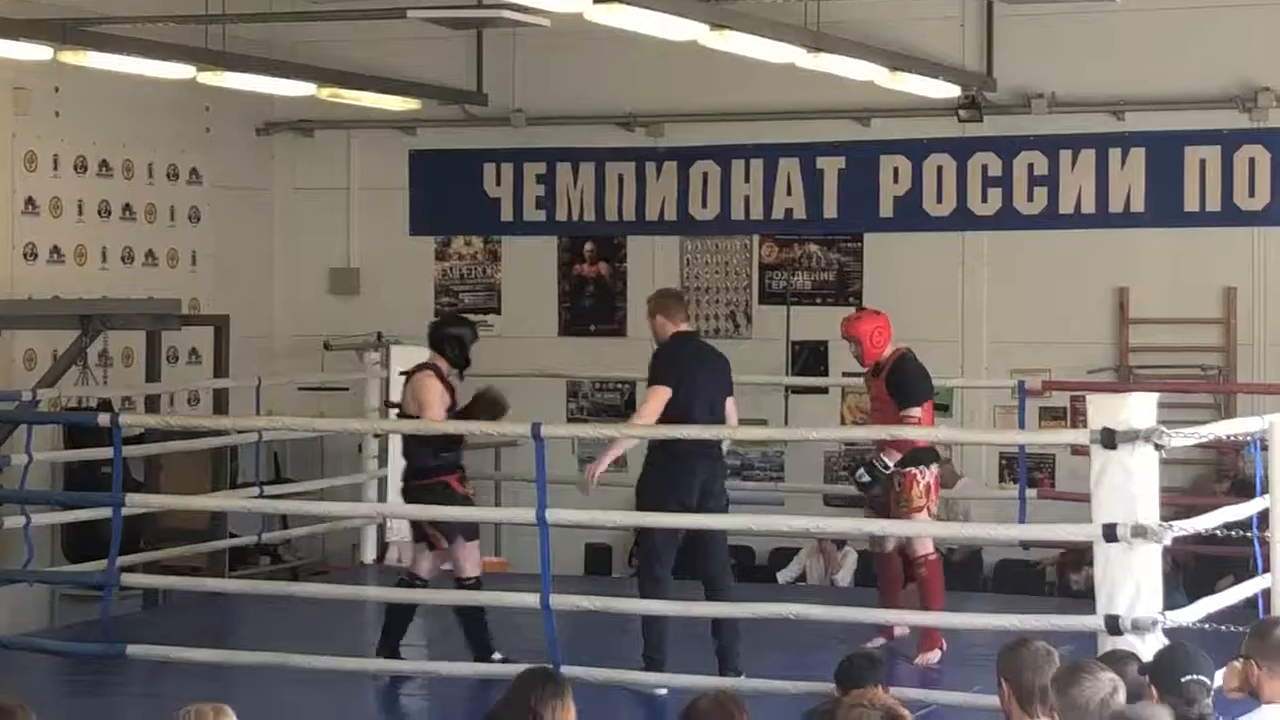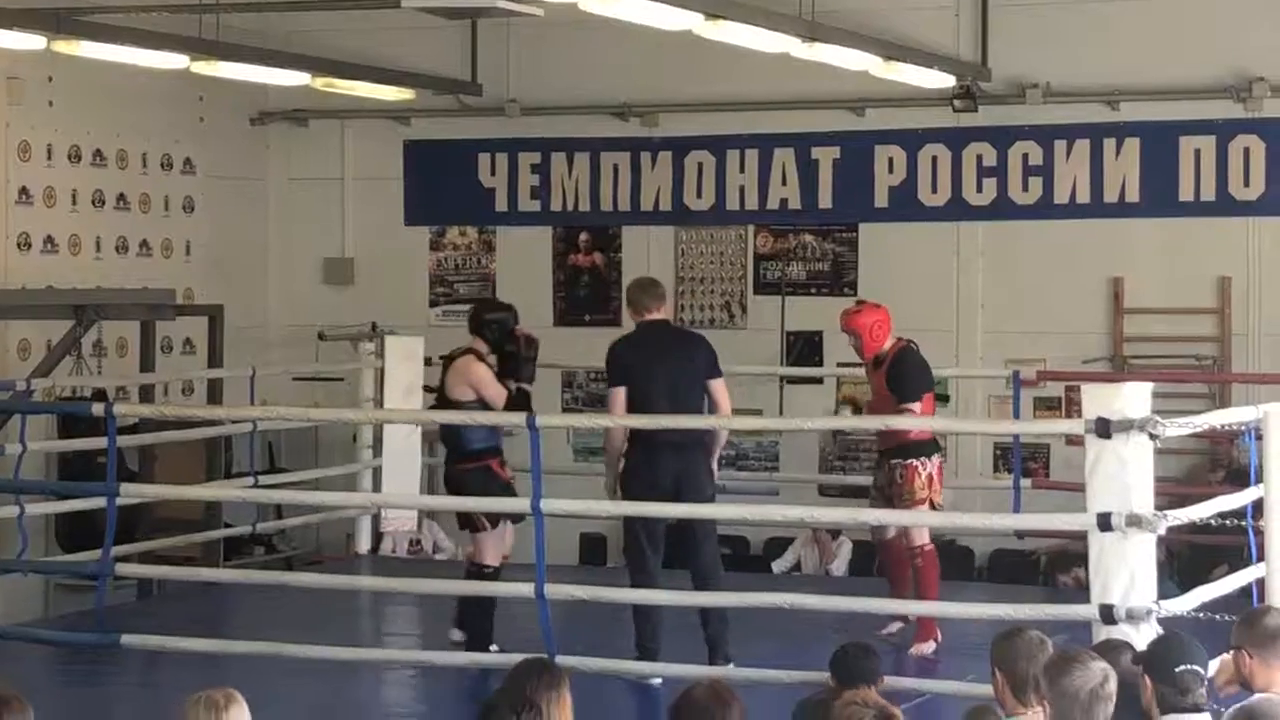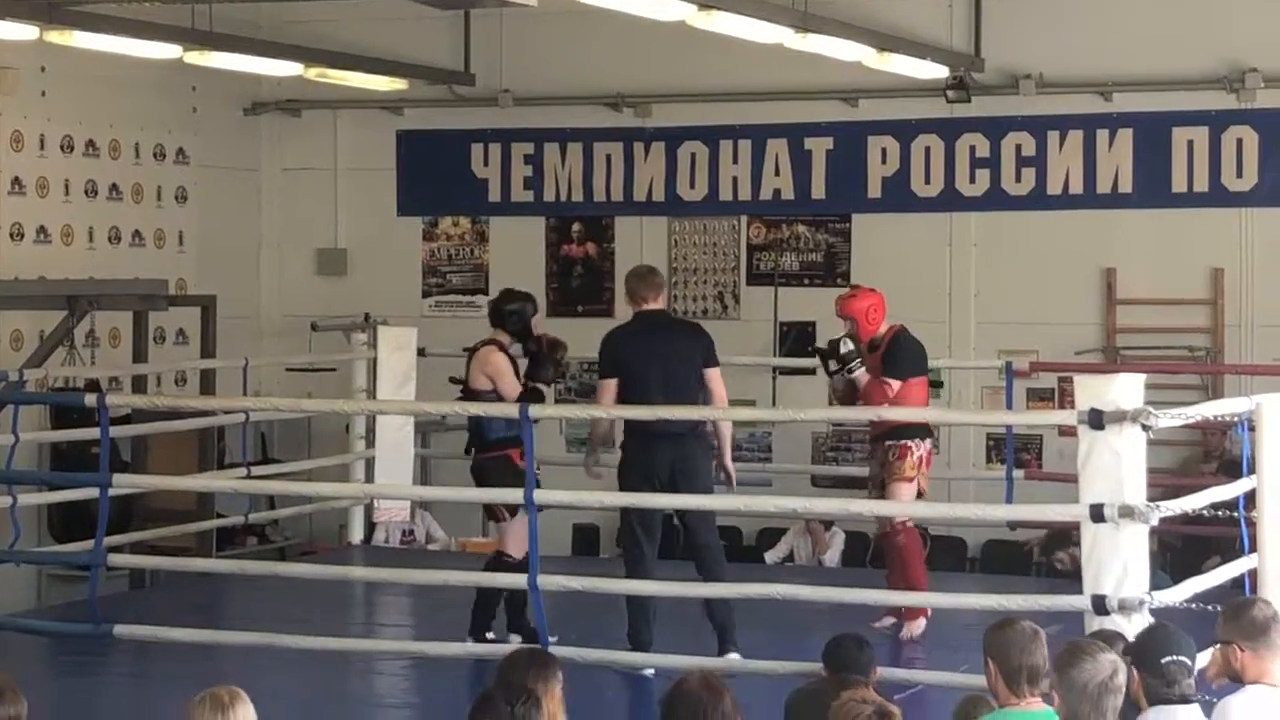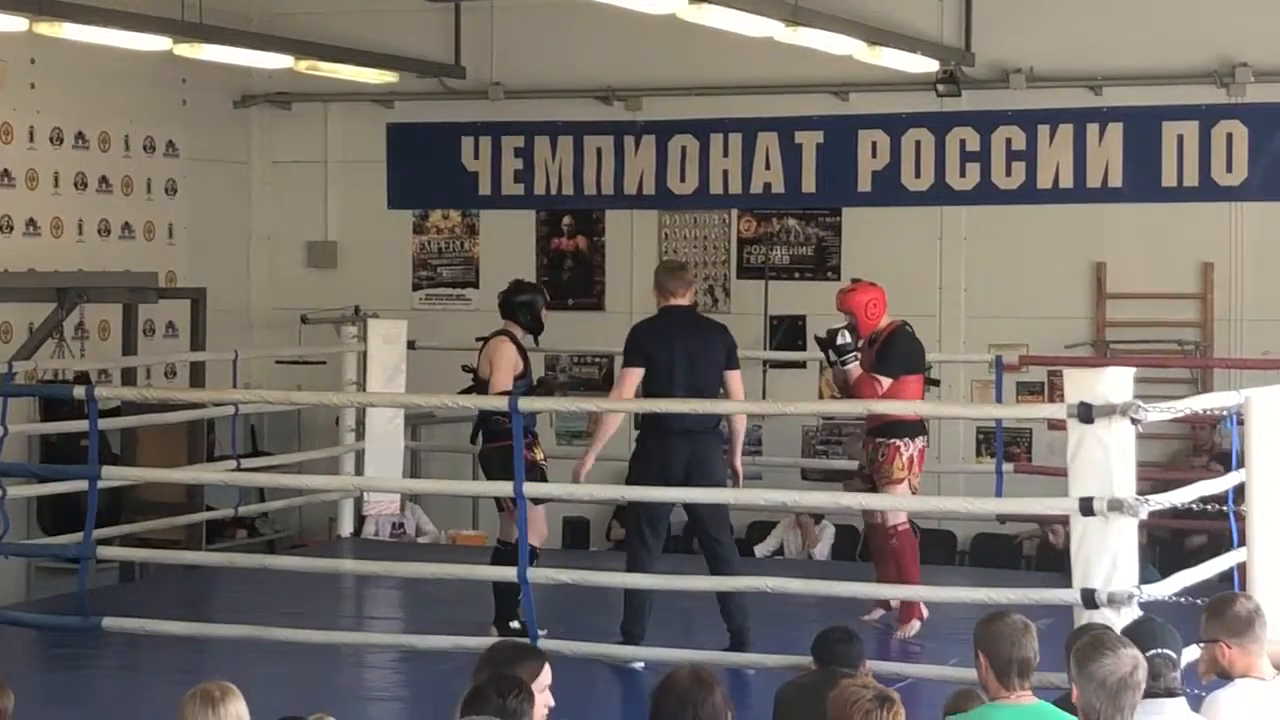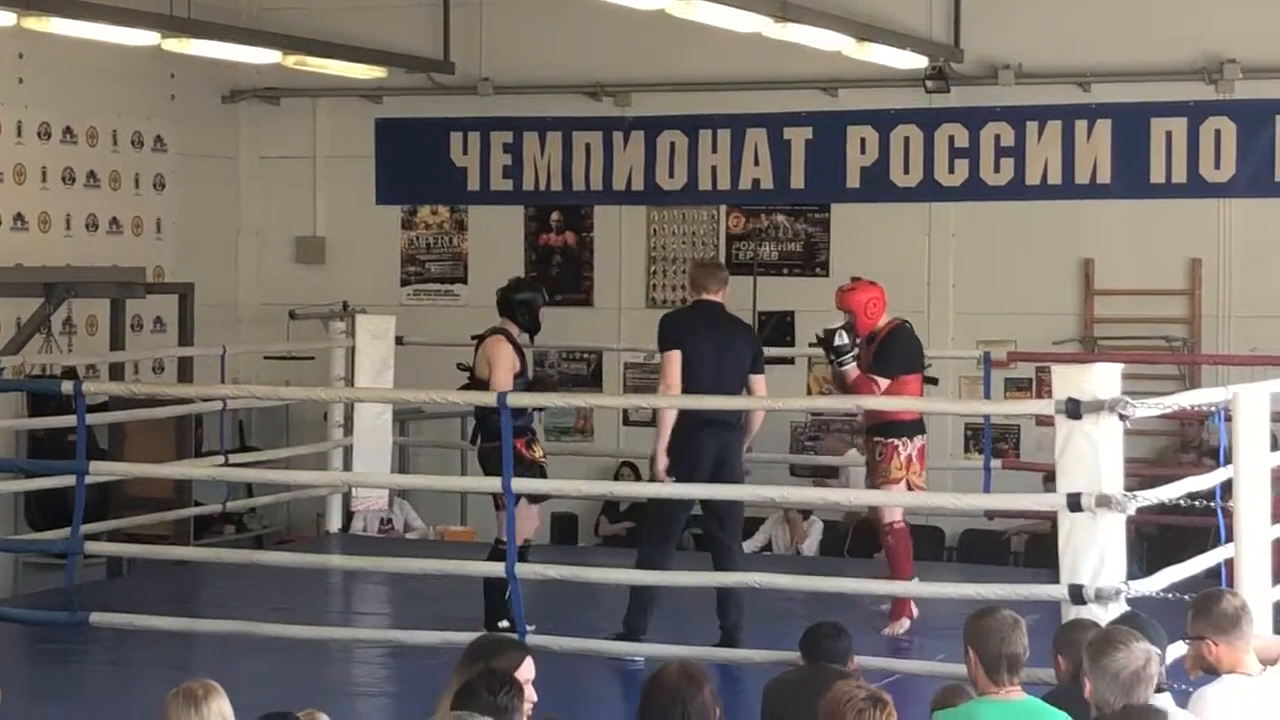
dt=0.3s
person 1, frame 1
left shoulder: (669, 355)
right shoulder: (718, 359)
left elbow: (649, 414)
right elbow: (731, 424)
left wrist: (606, 456)
left hip: (669, 472)
right hip: (710, 473)
left knee: (655, 573)
right knee: (718, 572)
left ankle: (655, 669)
right ankle: (730, 666)
person 1, frame 2
left shoulder: (623, 350)
right shoulder: (697, 344)
left elbow: (617, 421)
right elbow: (723, 409)
left wrist: (613, 470)
right wrist: (712, 456)
left hip: (647, 462)
right hip: (693, 461)
left knee: (645, 563)
right knee: (705, 559)
left ankle: (649, 658)
right ankle: (720, 654)
person 1, frame 3
left shoulder: (617, 340)
right shoulder: (694, 334)
left elbow: (605, 409)
right elbow: (719, 399)
left wrist: (593, 455)
right wrist: (725, 454)
left hip: (643, 453)
right hip: (690, 451)
left knee: (640, 555)
right knee: (706, 546)
left ankle: (641, 649)
right ankle: (727, 641)
person 1, frame 4
left shoulder: (645, 332)
right shoulder: (718, 333)
left elbow: (622, 398)
right elbow: (737, 400)
left wrist: (590, 454)
right wrist: (735, 453)
left hip: (659, 448)
right hip: (706, 448)
left knee: (643, 549)
right knee: (720, 545)
left ankle: (633, 642)
right ankle: (741, 639)
person 1, frame 5
left shoulder: (676, 323)
right shoulder: (745, 332)
left elbow: (671, 387)
right elbow: (759, 403)
left wrist: (660, 447)
left hip: (690, 439)
right hip: (728, 442)
left knee: (660, 538)
right knee: (727, 542)
left ankle: (634, 633)
right ankle: (732, 637)
person 2, frame 1
left shoulder: (905, 369)
right shoulder: (876, 370)
left elbow: (911, 428)
left wrist: (877, 465)
right wrist: (874, 466)
left hip: (914, 467)
right hip: (891, 469)
left knee: (919, 549)
right knee: (883, 545)
left ankle: (933, 637)
right ankle: (892, 624)
person 2, frame 2
left shoulder: (906, 362)
right shoulder: (878, 361)
left elbow: (908, 423)
left hip: (915, 458)
right hip: (891, 458)
left knee: (916, 540)
right knee: (884, 533)
left ankle: (928, 628)
person 2, frame 3
left shoulder: (902, 345)
right shoulder: (868, 348)
left elbow: (880, 397)
right elbow: (845, 400)
left wrist: (853, 363)
right wrist: (835, 367)
left hip: (909, 440)
right hip: (883, 442)
left knee: (898, 519)
right knee: (886, 526)
left ankle: (919, 603)
right ankle: (900, 603)
person 2, frame 4
left shoulder: (899, 341)
right shoulder: (873, 340)
left elbow: (870, 392)
right elbow: (850, 391)
left wrist: (848, 356)
right wrist: (835, 357)
left hip: (900, 437)
right hip: (878, 437)
left knee: (893, 520)
right knee: (873, 518)
left ankle: (913, 606)
right ankle: (888, 594)
person 2, frame 5
left shoulder: (898, 340)
right shoulder: (872, 339)
left elbow: (869, 391)
right elbow: (849, 386)
left wrist: (845, 357)
right wrist: (835, 354)
left hip: (899, 436)
right hip: (880, 435)
left knee: (889, 518)
right knee: (886, 517)
left ankle: (903, 607)
right ankle: (905, 583)
person 3, frame 1
left shoulder: (432, 378)
right shoulder: (429, 382)
right elbow: (439, 440)
left wrist: (470, 415)
right wrist: (478, 420)
left hip: (433, 485)
right hip: (437, 487)
left knee: (419, 572)
right knee: (469, 572)
left ankle: (387, 651)
right ankle: (485, 656)
person 3, frame 2
left shoulder: (465, 361)
right shoulder: (473, 366)
left elbow: (494, 405)
right elbow: (515, 412)
left wrist: (510, 370)
right wrist: (524, 373)
left hip: (470, 467)
right hip: (478, 470)
left knee: (497, 549)
right knee: (489, 559)
left ankle: (467, 624)
right ankle: (480, 645)
person 3, frame 3
left shoulder: (495, 353)
right shoulder: (493, 356)
left elbow: (514, 401)
right elbow: (523, 406)
left wrist: (538, 368)
right wrist: (544, 373)
left hip: (505, 459)
right hip: (502, 461)
left knee: (520, 545)
right knee: (512, 550)
left ankle: (519, 627)
right ankle: (479, 631)
person 3, frame 4
left shoulder: (507, 345)
right shoulder: (504, 347)
right elbow: (499, 406)
left wrist: (534, 394)
right wrist: (537, 398)
left hip: (513, 449)
right hip: (508, 451)
left knee: (512, 537)
right knee: (534, 536)
left ankle: (506, 619)
right ankle: (504, 619)
person 3, frame 5
left shoulder: (501, 342)
right shoulder: (500, 346)
left wrist: (531, 390)
right wrist: (535, 396)
left hip: (515, 448)
right hip: (507, 450)
left knee: (521, 534)
right knee: (512, 539)
left ankle: (500, 611)
right ankle: (495, 621)
